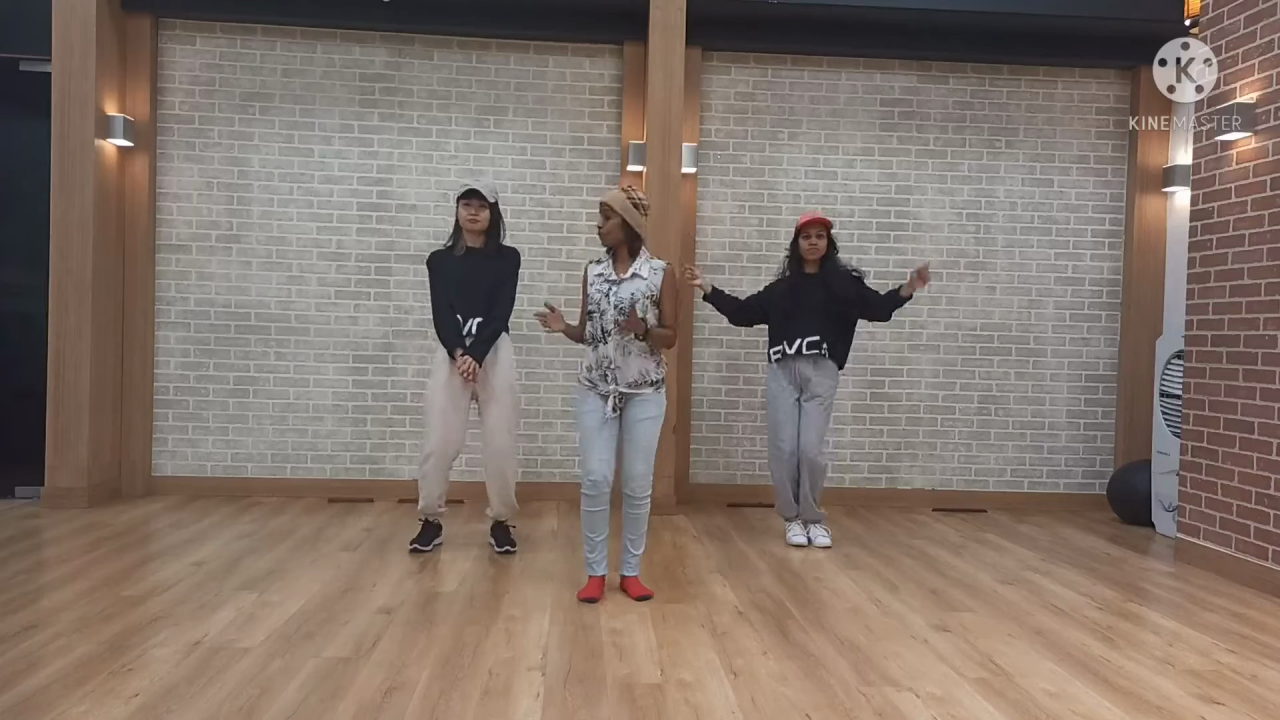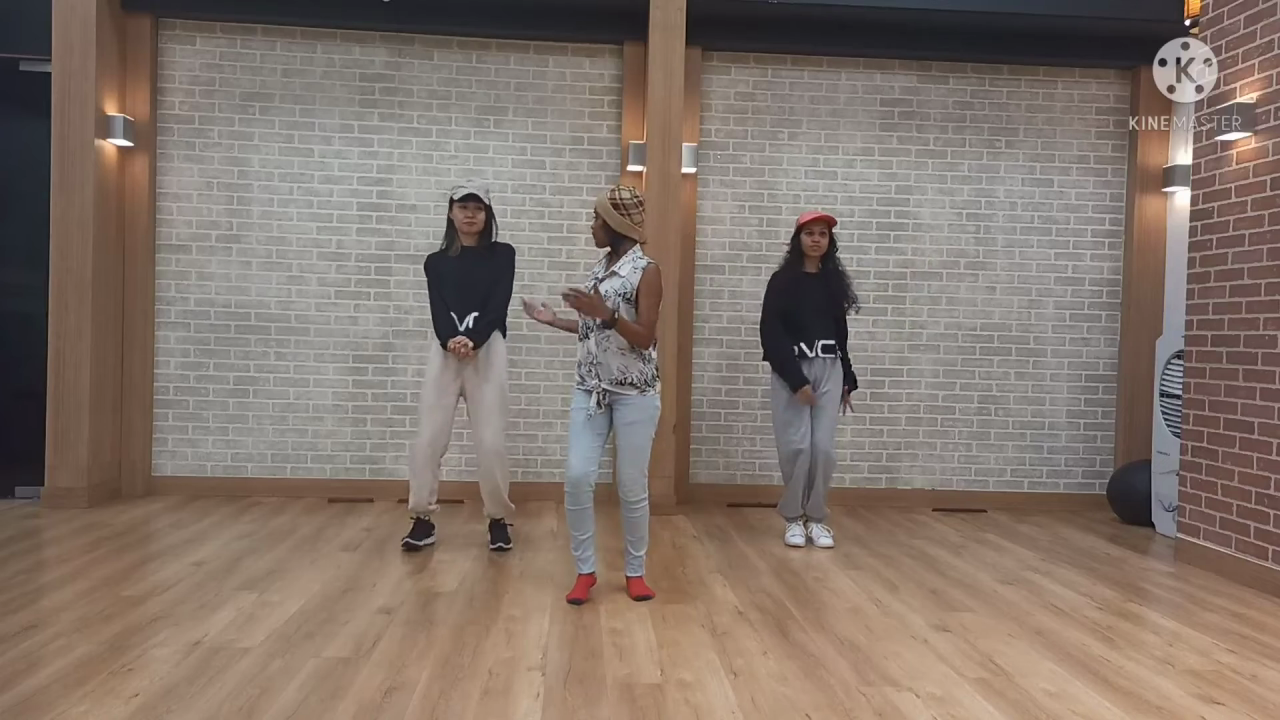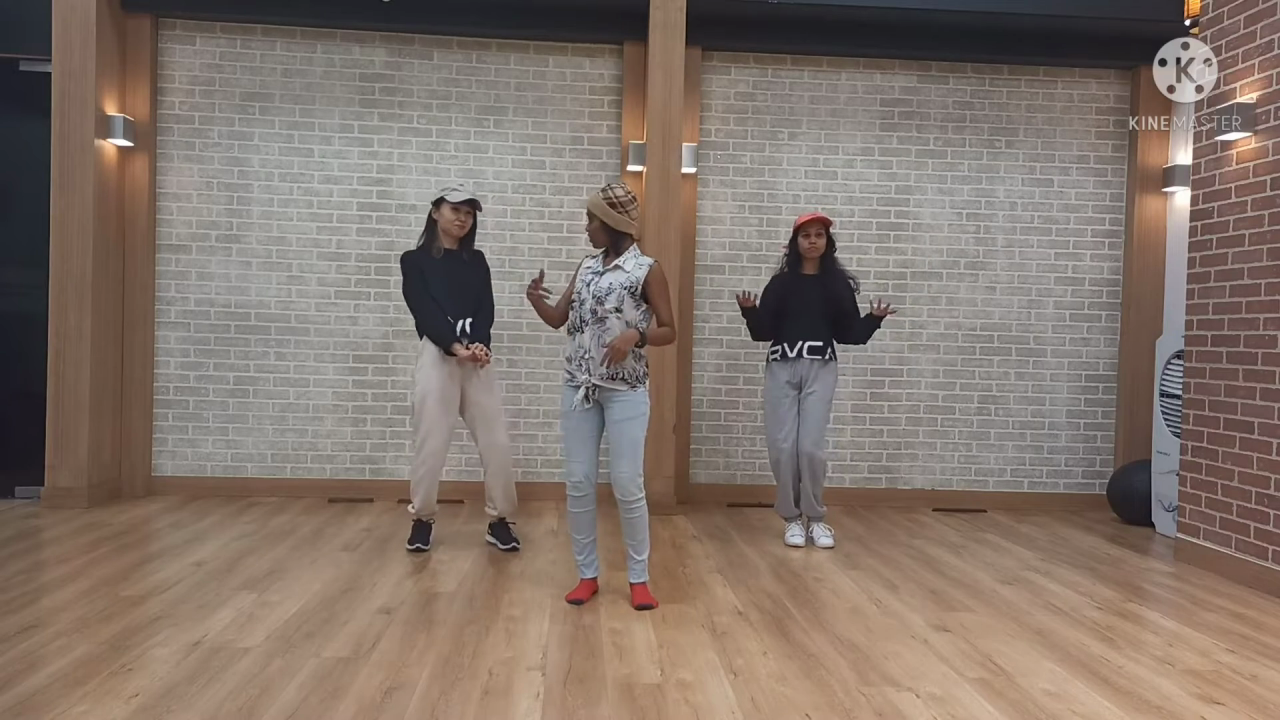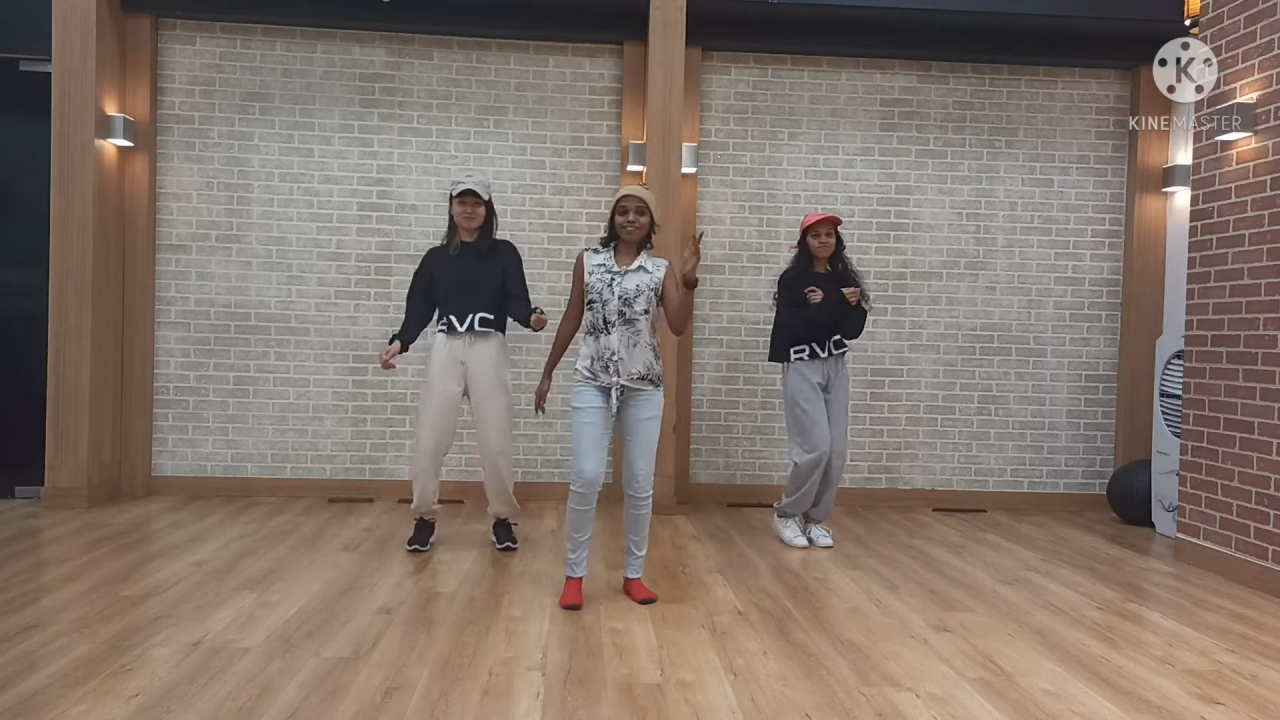
dt=0.7s
person 1, frame 1
left shoulder: (659, 273)
right shoulder: (593, 272)
left elbow: (670, 337)
right elbow: (588, 332)
left wrist: (643, 330)
right wrist: (562, 327)
left hip: (645, 391)
right hip: (597, 390)
left knee: (638, 484)
right knee: (596, 480)
left ankle: (631, 571)
right ankle: (596, 572)
person 1, frame 2
left shoulder: (645, 271)
right shoulder: (599, 269)
left elbow: (646, 336)
left wrist: (604, 313)
right wrist: (554, 319)
left hip: (635, 392)
right hip: (591, 389)
left knee: (631, 485)
right knee: (577, 476)
left ankle: (635, 571)
right ankle: (585, 570)
person 1, frame 3
left shoulder: (647, 270)
right shoulder: (587, 266)
left elbow: (669, 331)
right elbow: (557, 319)
left wrist: (636, 336)
right wrist: (535, 298)
left hip: (625, 390)
right hip: (579, 386)
left knee: (627, 484)
right knee: (579, 482)
left ankle: (638, 579)
right ankle: (588, 575)
person 1, frame 4
left shoulder: (662, 271)
right shoulder: (588, 262)
left elbow: (678, 326)
right elbow: (571, 320)
left wrist: (690, 278)
right wrist: (547, 372)
left hip: (644, 387)
right hip: (593, 383)
left knee: (639, 483)
right knee: (587, 476)
left ankle: (633, 574)
right ankle: (574, 574)
person 2, frame 1
left shoulder: (507, 258)
right shoulder: (440, 260)
left elbow: (502, 312)
right elbow: (440, 313)
left wrist: (476, 354)
right wrist: (458, 353)
left hip: (494, 353)
right hip: (450, 353)
left knee: (500, 442)
right knee: (439, 443)
left ankle: (500, 522)
right ankle: (431, 521)
person 2, frame 2
left shoulder: (502, 255)
right shoulder: (436, 261)
left elbow: (498, 305)
right elbow: (437, 309)
left wrist: (472, 341)
right wrist: (451, 341)
left hip: (488, 349)
right hip: (444, 350)
left knee: (491, 441)
right knee: (429, 438)
left ankle: (498, 520)
right ankle: (423, 520)
person 2, frame 3
left shoulder: (477, 261)
right shoulder: (415, 260)
left elbow: (486, 310)
right elbow: (425, 311)
left wrist: (481, 345)
right wrist: (456, 348)
left hip: (477, 358)
right hip: (437, 355)
left knee: (496, 441)
right knee: (431, 442)
left ankle: (499, 520)
right ankle: (422, 519)
person 2, frame 4
left shoulder: (504, 253)
right shoulder: (436, 258)
left elbow: (515, 299)
right elbow: (419, 308)
left wrist: (532, 317)
right wrist: (399, 343)
left hip: (489, 349)
right hip: (446, 348)
left knee: (495, 440)
right knee: (431, 437)
left ankle: (502, 519)
right ankle: (424, 519)
person 3, frame 1
left shoulder: (843, 282)
right shoulder: (782, 287)
left elbow: (876, 307)
right elbow: (745, 312)
left wrist: (906, 290)
right wrist: (709, 289)
left hip: (821, 372)
right hip: (782, 372)
left knee: (810, 450)
right knee: (783, 448)
left ankle: (814, 518)
right ankle: (793, 518)
person 3, frame 2
left shoulder: (834, 282)
right shoulder: (782, 281)
left elbow: (839, 333)
right elbow: (772, 334)
left wrist: (848, 381)
right wrist: (796, 381)
left hip: (828, 371)
right hip: (790, 371)
left knee: (823, 449)
right knee: (796, 446)
left ankle: (815, 518)
right ankle: (793, 518)
person 3, frame 3
left shoulder: (838, 284)
right shoulder: (780, 283)
left elbow: (847, 332)
right elbow: (763, 331)
left wrist: (874, 319)
right wrist: (750, 310)
left hip: (820, 369)
right hip: (781, 368)
left knee: (810, 446)
right knee: (782, 446)
left ankle: (816, 517)
right ankle: (792, 518)
person 3, frame 4
left shoulder: (843, 280)
right shoulder: (792, 279)
left elbow: (854, 328)
right elbow: (797, 323)
left wrist: (826, 303)
right wrist: (839, 302)
left hip: (835, 367)
right hip: (801, 367)
left knee: (835, 450)
right knee: (815, 448)
left ankle: (815, 519)
right ankle: (787, 514)
